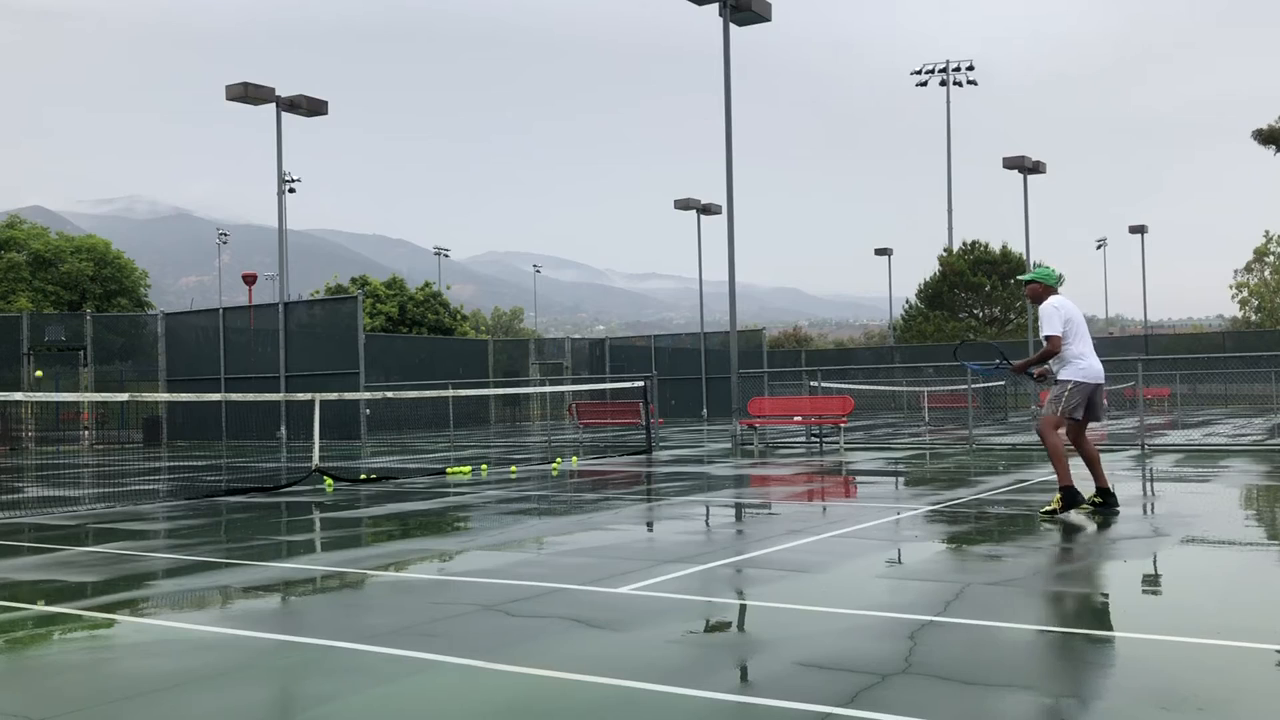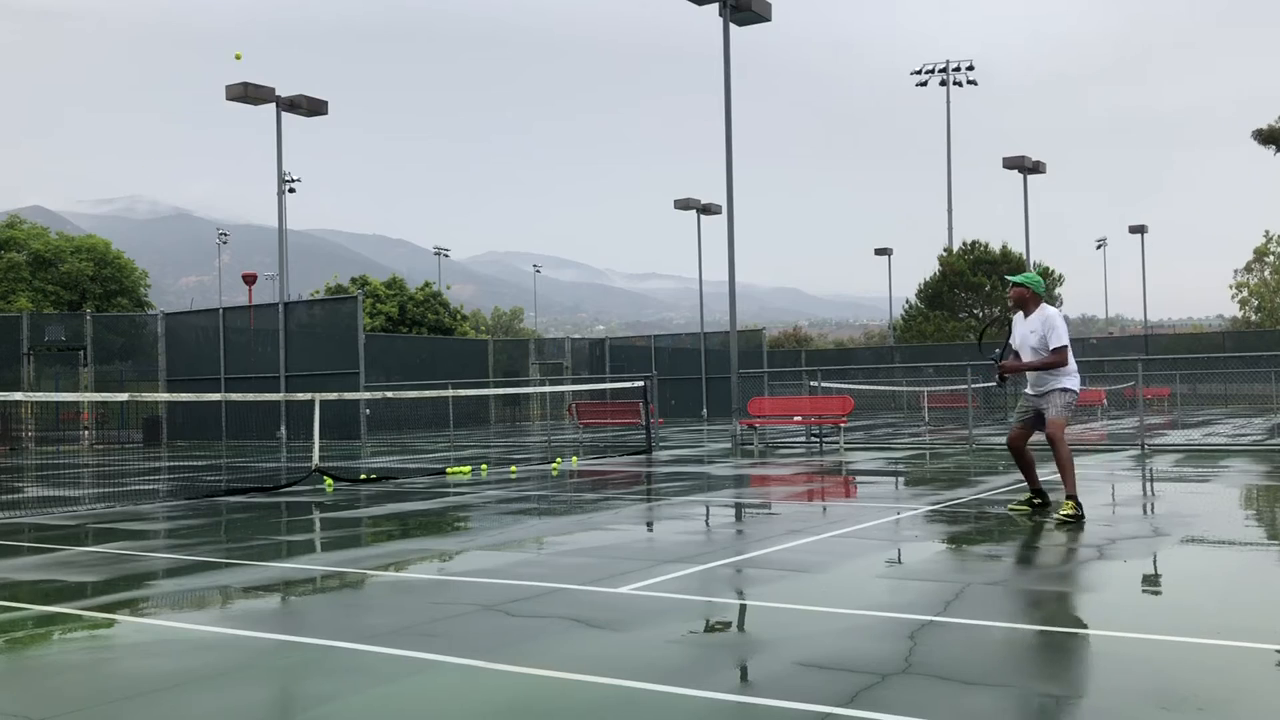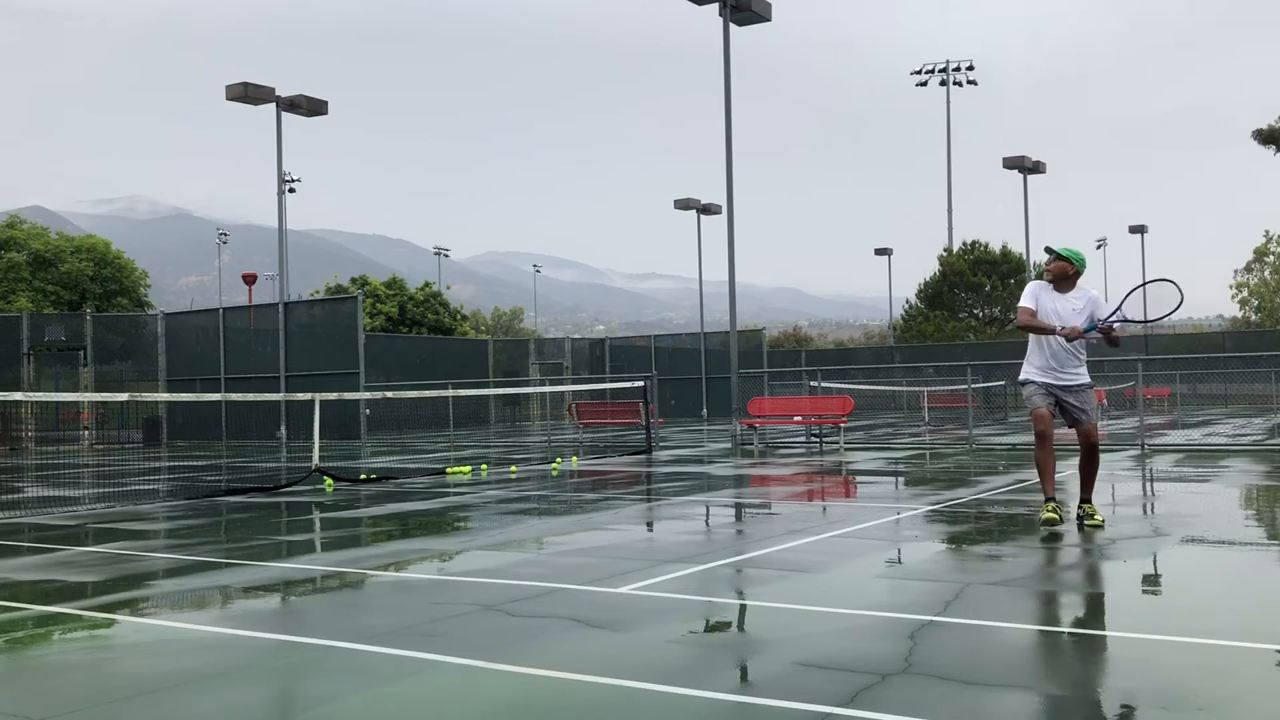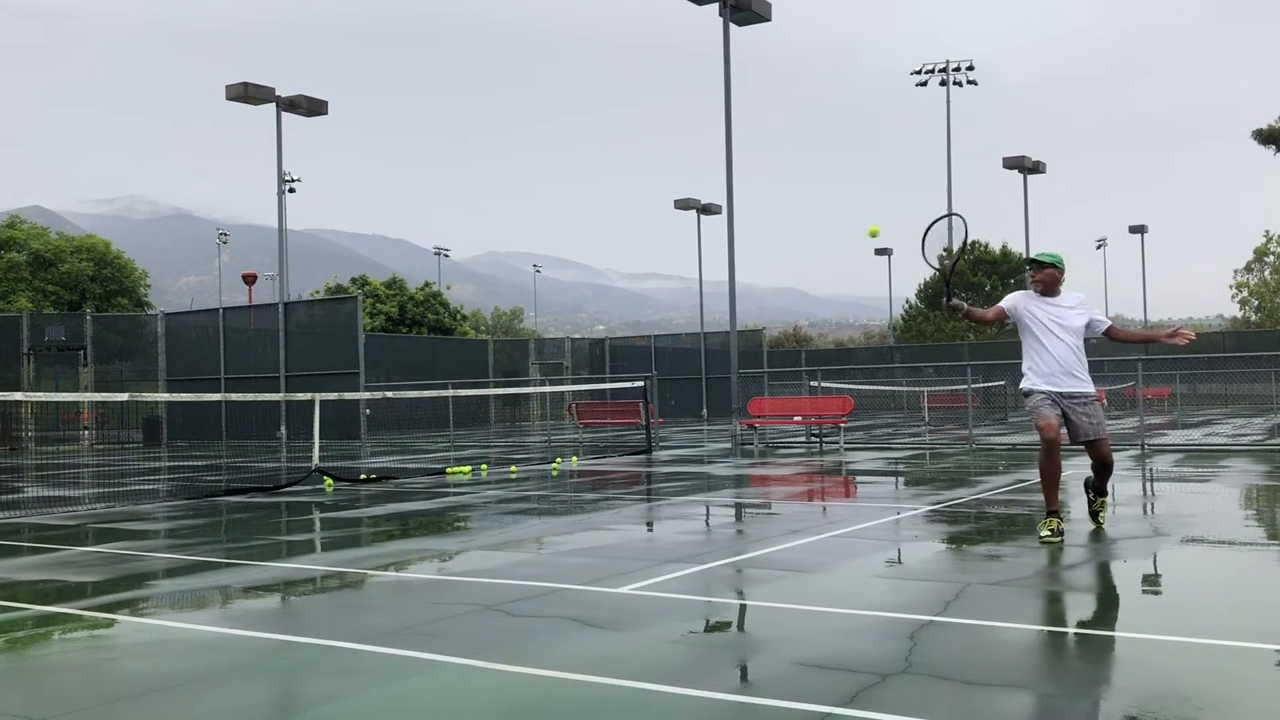
dt=0.5s
person 1, frame 1
left shoulder: (1049, 306)
right shoulder: (1063, 304)
left elbow: (1054, 347)
left wrist: (1026, 364)
right wrist: (1050, 369)
left hip: (1076, 376)
right hip: (1092, 374)
left knee: (1046, 427)
right knee: (1076, 434)
left ankle: (1068, 493)
right ankle: (1104, 495)
person 1, frame 2
left shoulder: (1050, 316)
right shoulder: (1018, 319)
left elbow: (1061, 359)
right elbow: (1018, 355)
left wrist: (1021, 367)
right wrist: (1005, 369)
left hip: (1061, 386)
right hip: (1034, 390)
left knee: (1054, 434)
right knee: (1014, 441)
left ankle: (1071, 500)
right ankle: (1038, 496)
person 1, frame 3
left shoulder: (1091, 299)
right shoulder: (1035, 289)
left elbow: (1113, 341)
right elbow: (1022, 320)
left wrist: (1108, 333)
right wrist: (1060, 330)
left hip: (1076, 381)
right hip: (1037, 379)
left knee: (1090, 440)
right knee: (1043, 429)
left ankle: (1085, 505)
right ankle: (1050, 503)
person 1, frame 4
left shoulder: (1080, 303)
right shoulder: (1020, 300)
left elbow: (1116, 332)
right elbow: (988, 317)
left wrist: (1160, 337)
right wrist: (962, 309)
left hip: (1081, 391)
right hip: (1041, 389)
left knee: (1102, 458)
right knee: (1050, 438)
left ankle: (1097, 488)
right ankle: (1052, 517)
